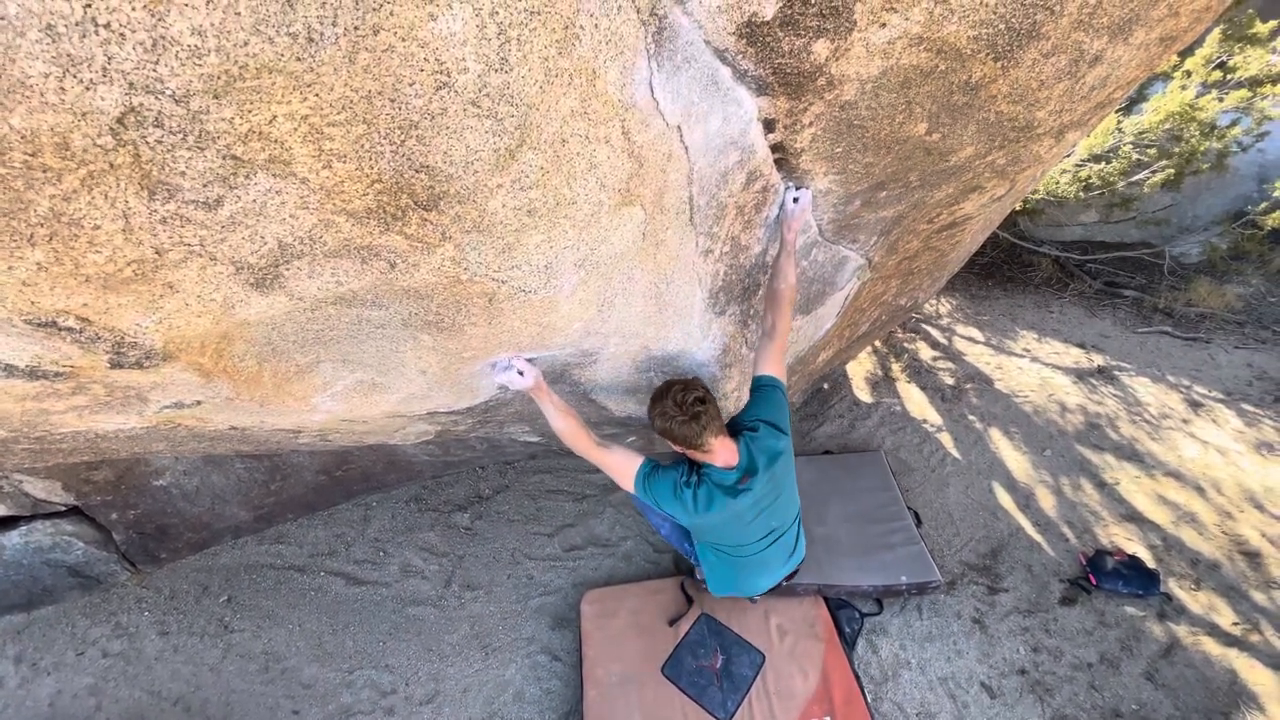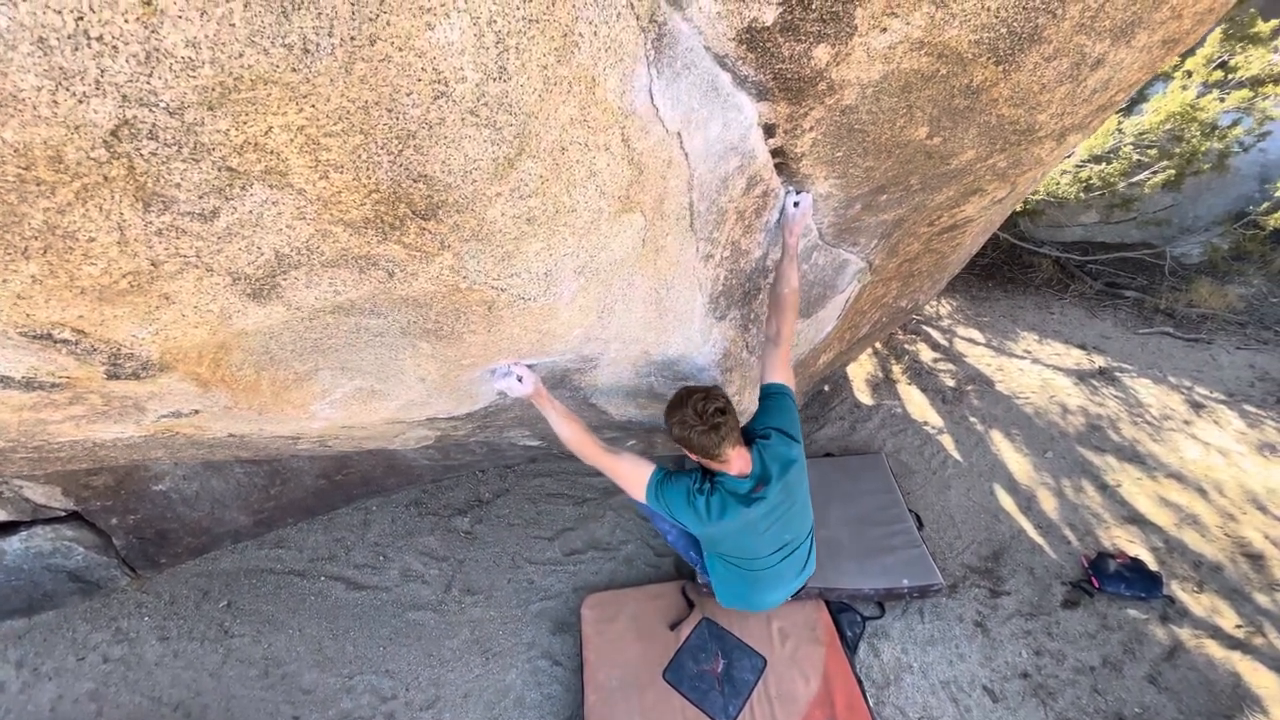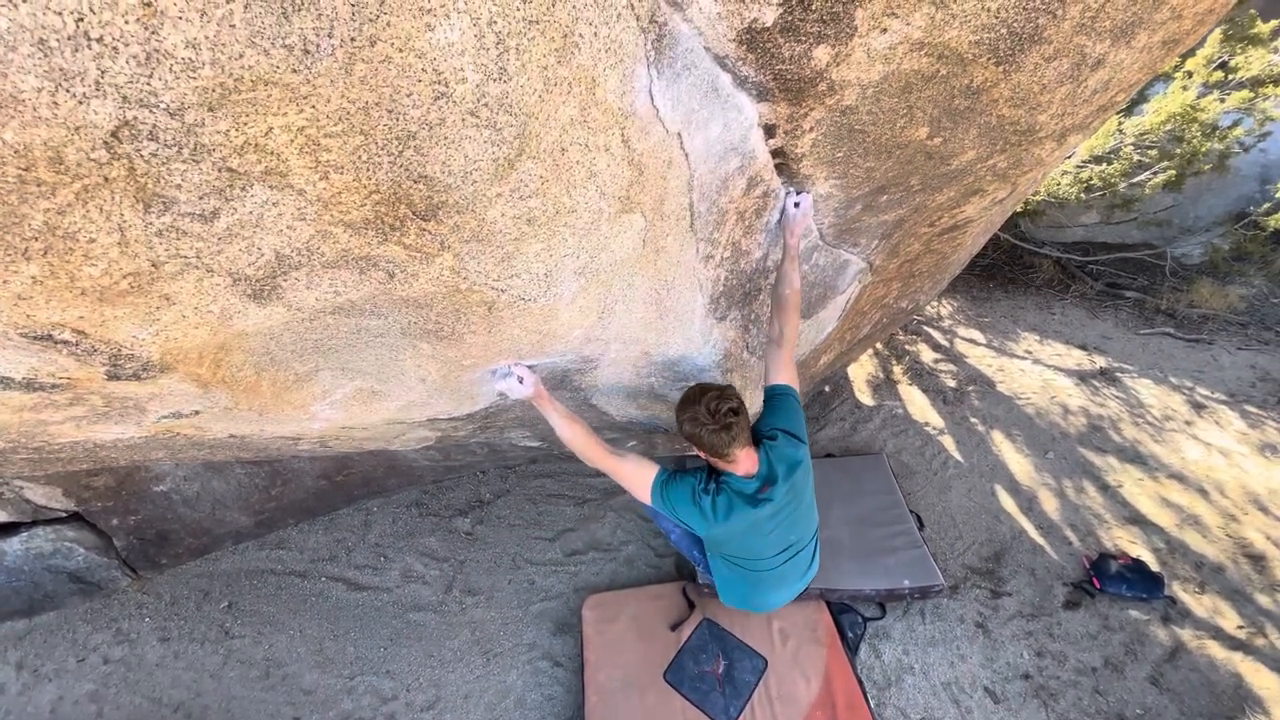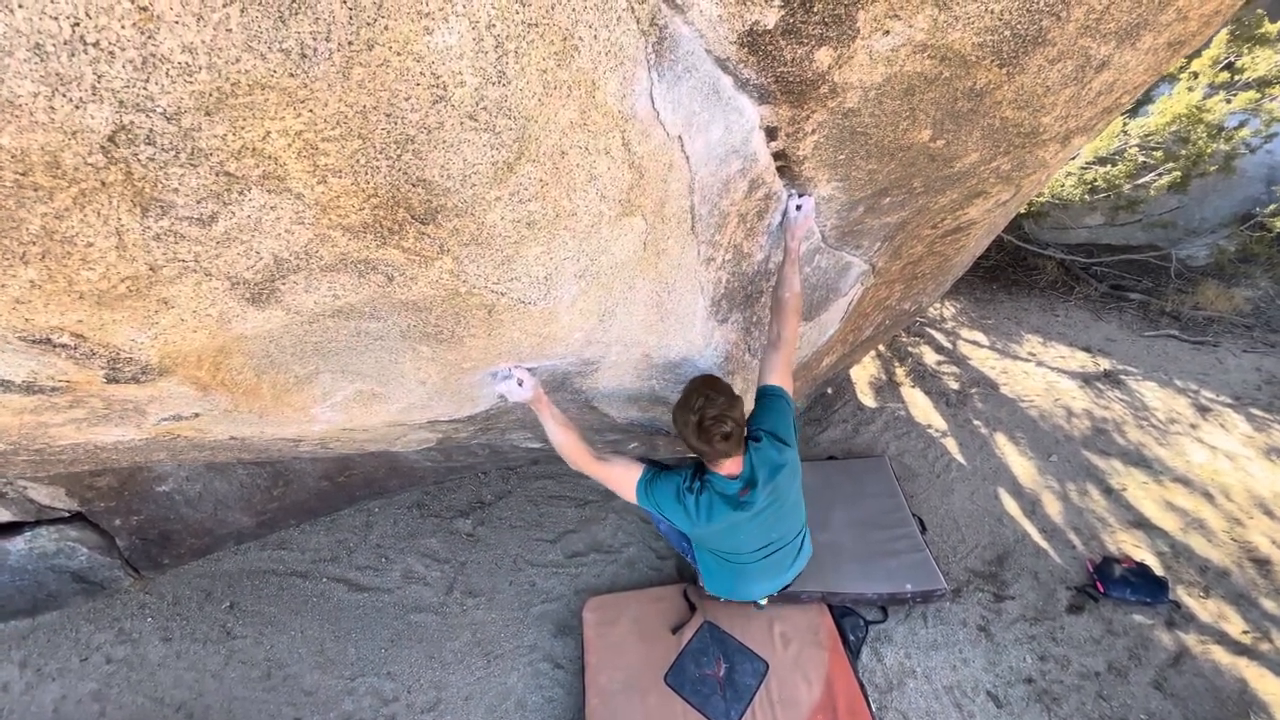
dt=0.4s
person 1, frame 1
left shoulder: (684, 493)
right shoulder: (768, 433)
left elbow: (592, 448)
right elbow: (774, 329)
left wrist: (537, 389)
right wrist: (789, 236)
left hip: (737, 581)
right hip: (790, 561)
left knee: (645, 497)
person 1, frame 2
left shoulder: (697, 501)
right shoulder: (780, 440)
left elbow: (599, 455)
right elbow: (779, 336)
left wrist: (538, 395)
right wrist: (791, 239)
left hip: (746, 594)
right hip: (801, 570)
left knee: (643, 495)
left ankle: (711, 576)
person 1, frame 3
left shoulder: (702, 501)
right shoulder: (787, 440)
left elbow: (602, 457)
right elbow: (782, 337)
left wrist: (539, 397)
right wrist: (791, 241)
left hip: (751, 595)
right hip: (804, 571)
left knee: (653, 497)
left ankle: (712, 574)
person 1, frame 4
left shoulder: (686, 499)
right shoulder: (776, 444)
left elbow: (587, 460)
right elbow: (781, 339)
left wrist: (537, 400)
right wrist: (792, 244)
left hip: (737, 585)
right hip: (794, 565)
left knee: (646, 471)
